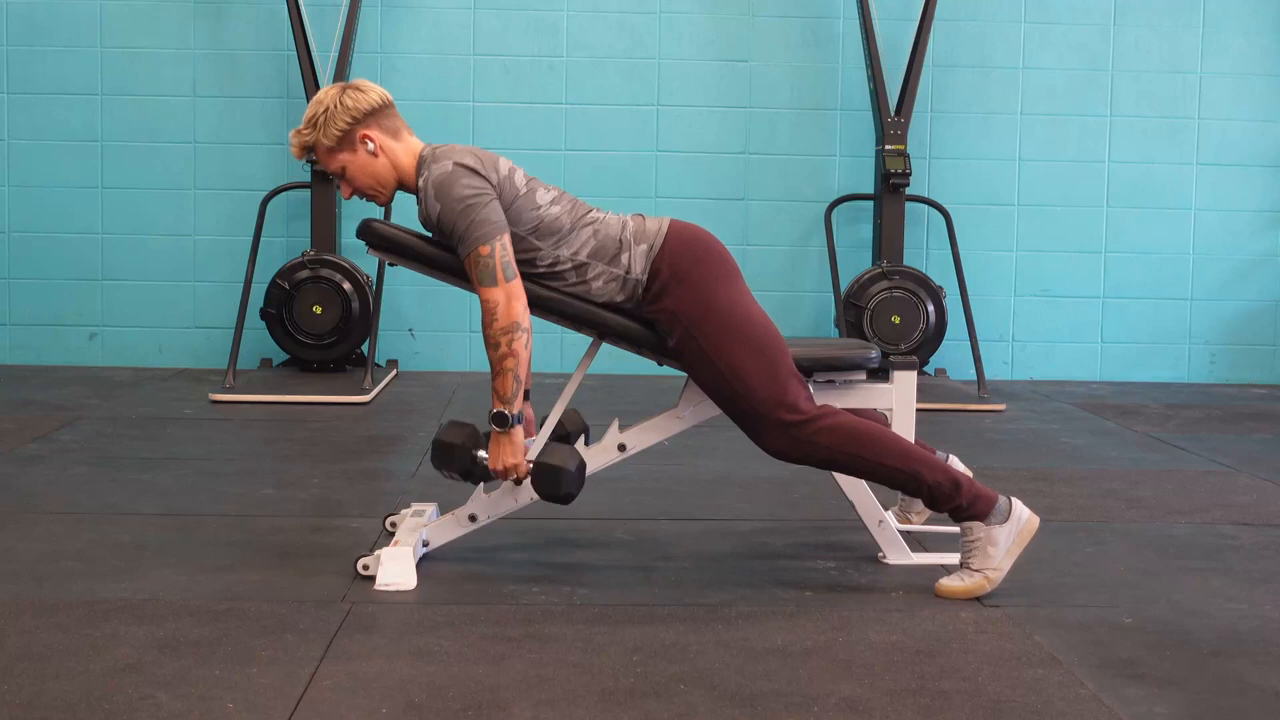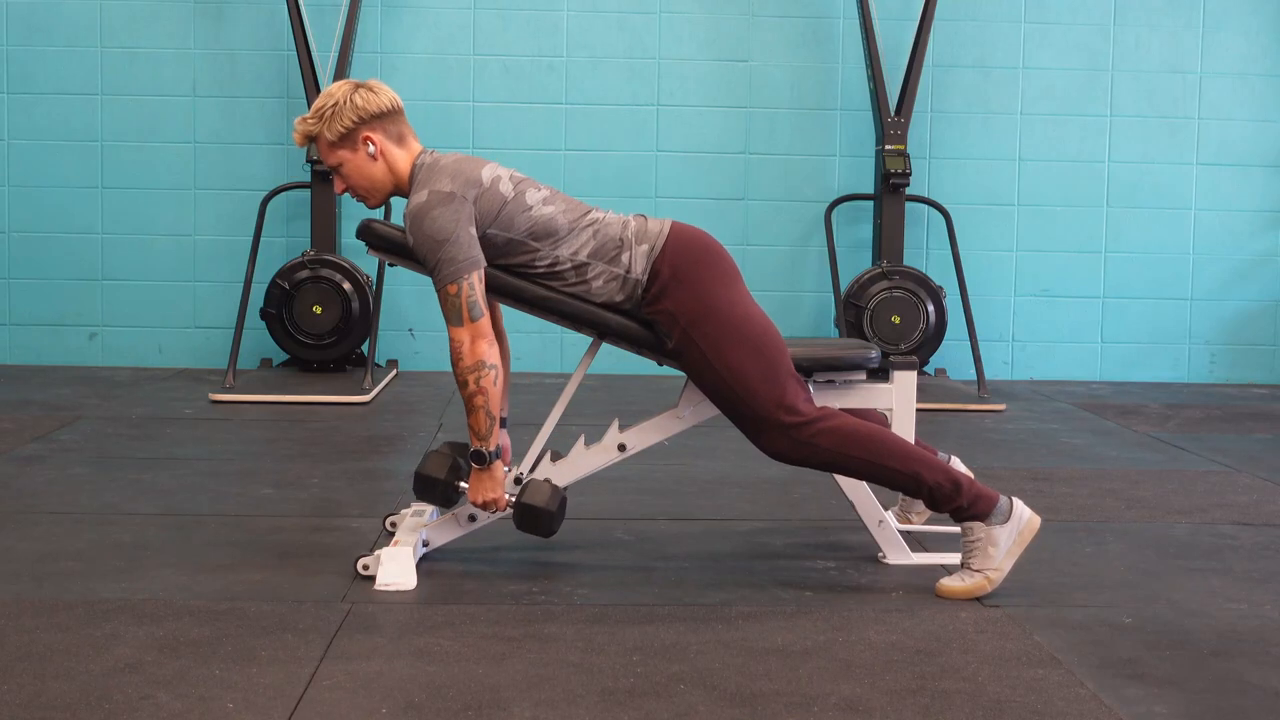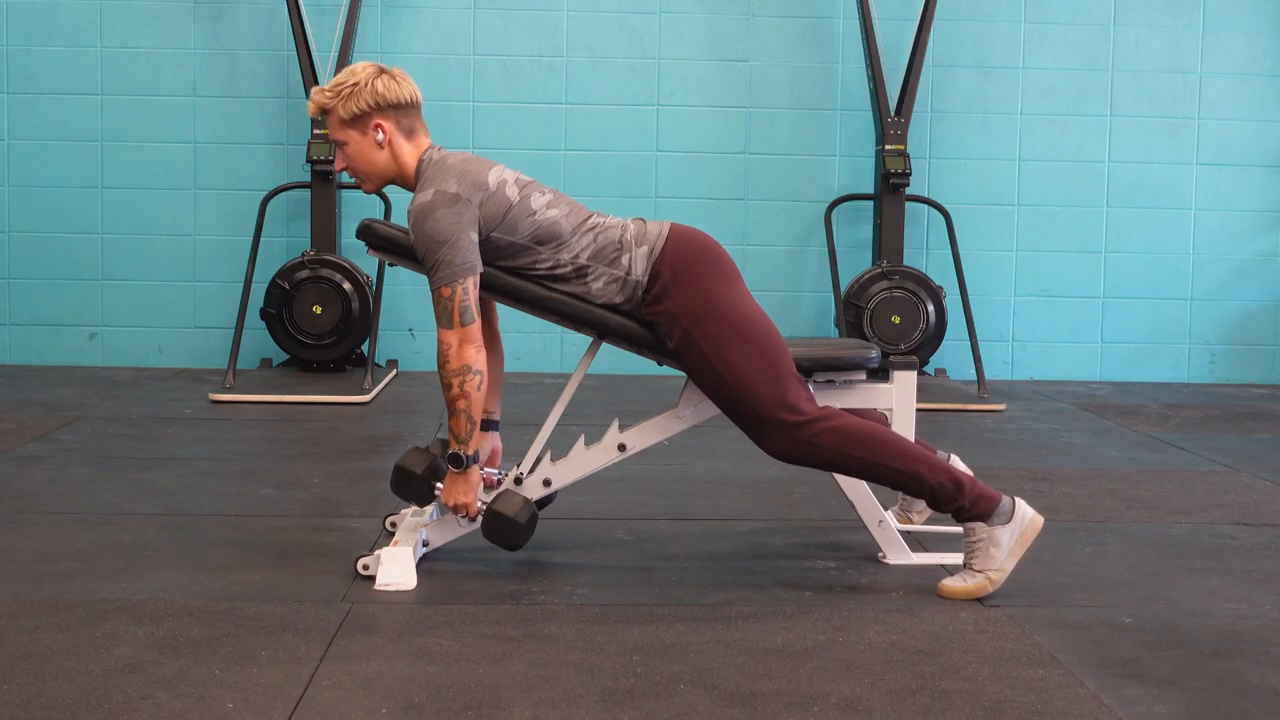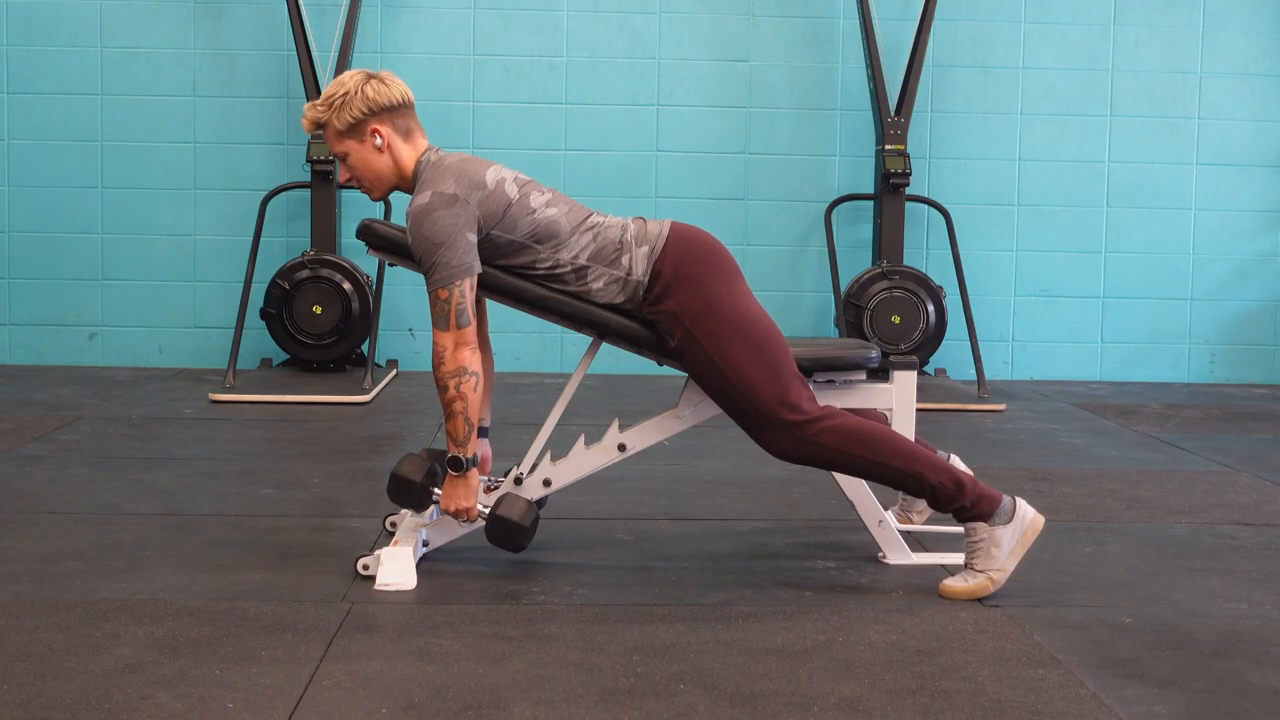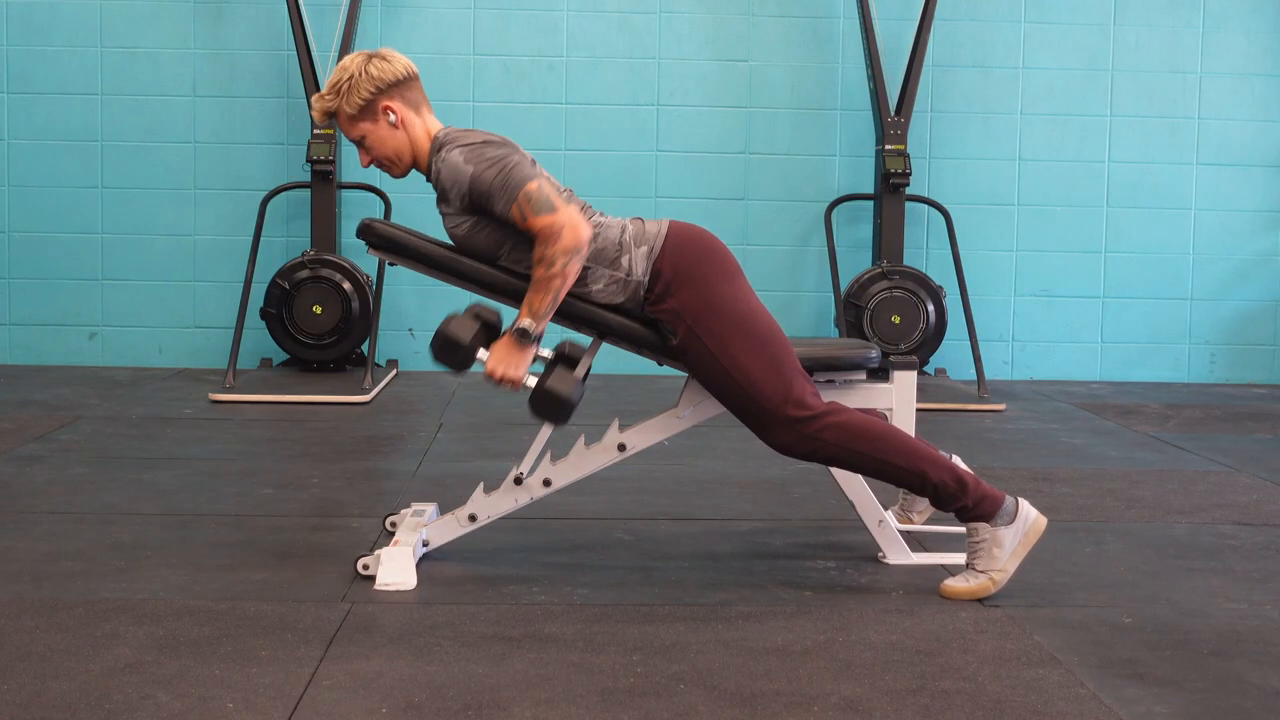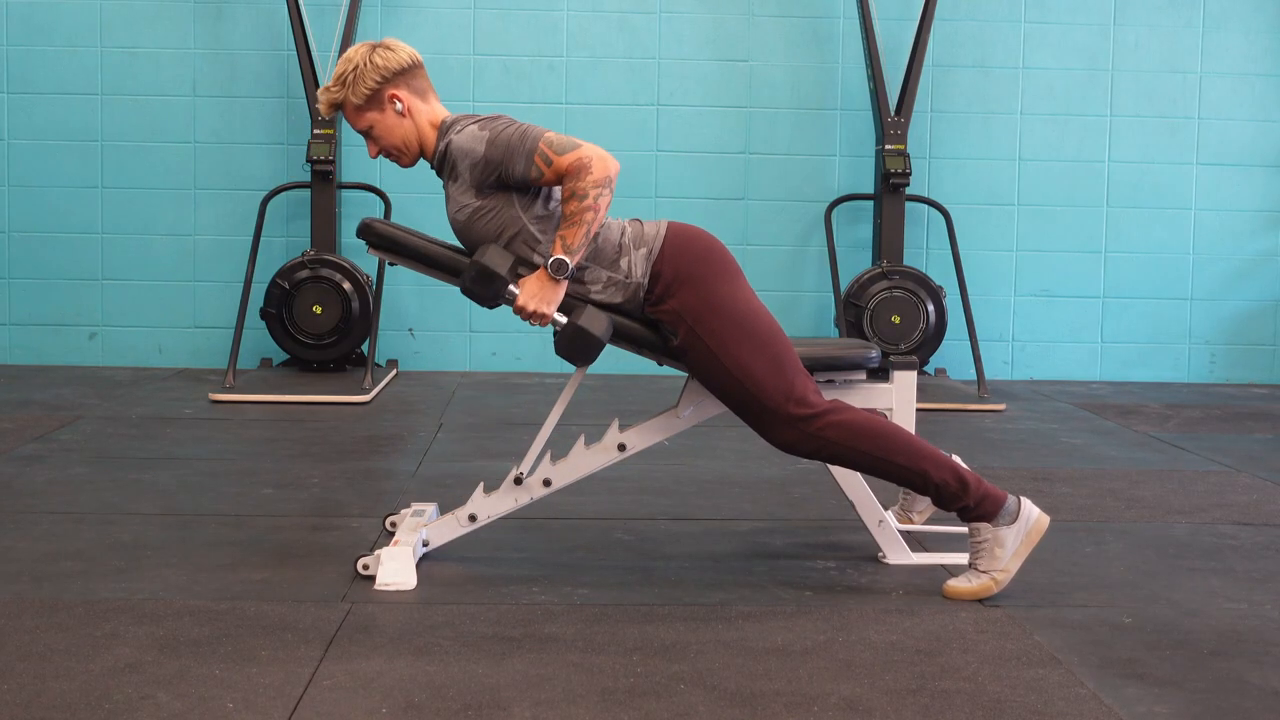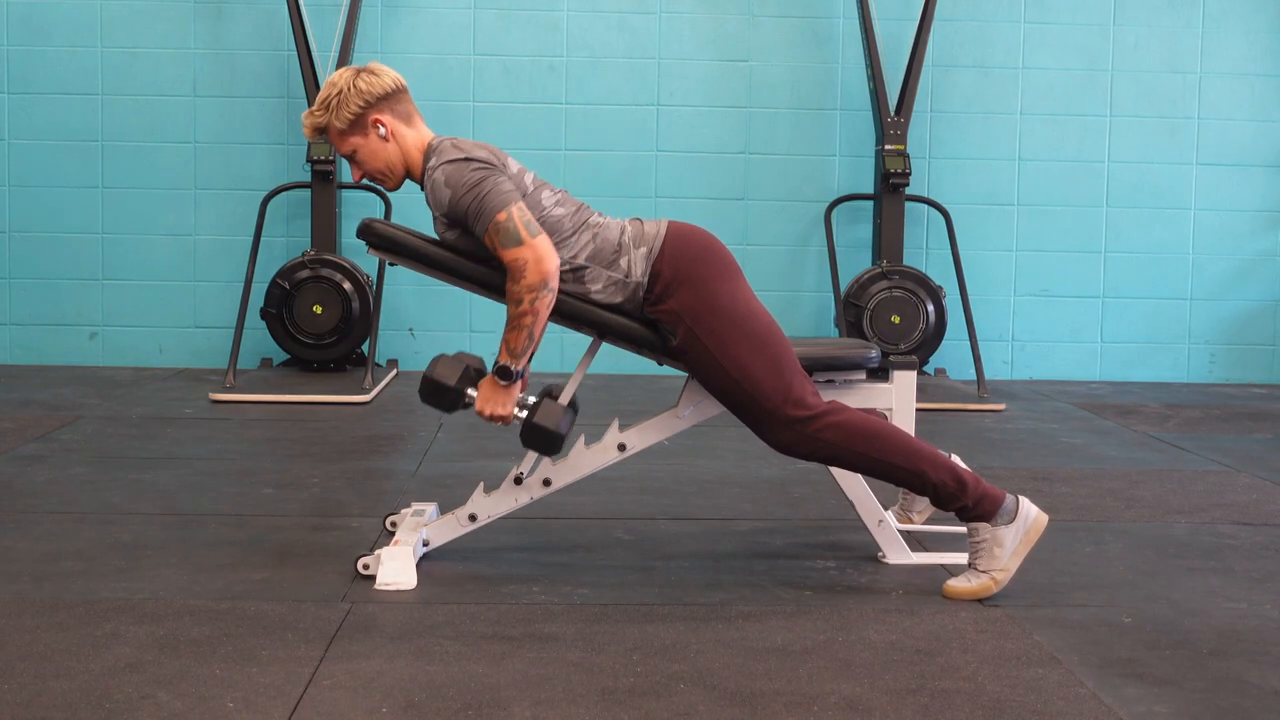
dt=0.7s
person 1, frame 1
left shoulder: (448, 179)
right shoulder: (444, 183)
left elbow: (507, 308)
right elbow: (506, 298)
left wrist: (504, 425)
right wrist: (519, 402)
left hip: (671, 273)
right hip: (665, 262)
left knee: (787, 421)
right knee: (779, 405)
left ankle: (988, 512)
right ankle: (930, 464)
person 1, frame 2
left shoulder: (431, 208)
right shoulder: (447, 181)
left elbow: (472, 345)
right elbow: (487, 322)
left wrist: (484, 460)
right wrist: (497, 427)
left hip: (672, 275)
right hip: (668, 260)
left knee: (786, 424)
right knee: (779, 408)
left ankle: (990, 511)
right ankle: (928, 462)
person 1, frame 3
left shoulder: (435, 206)
right shoulder: (451, 178)
left elbow: (460, 348)
right elbow: (482, 325)
left wrist: (461, 464)
right wrist: (489, 428)
left hip: (673, 279)
right hip: (670, 262)
left knee: (788, 423)
right knee: (779, 410)
left ankle: (991, 511)
right ankle: (927, 464)
person 1, frame 4
left shoulder: (433, 207)
right shoulder: (450, 179)
left elbow: (455, 352)
right elbow: (474, 330)
left wrist: (460, 467)
right wrist: (479, 436)
left hip: (675, 275)
right hip: (670, 262)
left knee: (789, 422)
right knee: (780, 409)
left ankle: (994, 512)
right ankle: (926, 462)
person 1, frame 5
left shoulder: (465, 159)
right shoulder: (456, 166)
left elbow: (570, 234)
left wrist: (520, 338)
right wrist: (524, 333)
left hip: (675, 274)
right hip: (668, 269)
left knee: (794, 416)
right knee: (784, 410)
left ankle: (994, 512)
right ankle: (932, 470)
person 1, frame 6
left shoulder: (473, 139)
right shoulder: (458, 160)
left elbow: (596, 166)
left wrist: (553, 272)
left hip: (673, 273)
right hip: (664, 272)
left knee: (796, 415)
right knee: (787, 410)
left ankle: (997, 512)
right ankle: (930, 471)
person 1, frame 7
left shoulder: (451, 172)
right shoulder: (455, 167)
left elbow: (538, 267)
left wrist: (505, 378)
right wrist: (515, 367)
left hip: (673, 274)
right hip: (666, 266)
left knee: (794, 416)
right knee: (787, 410)
left ankle: (995, 510)
right ankle: (929, 471)
